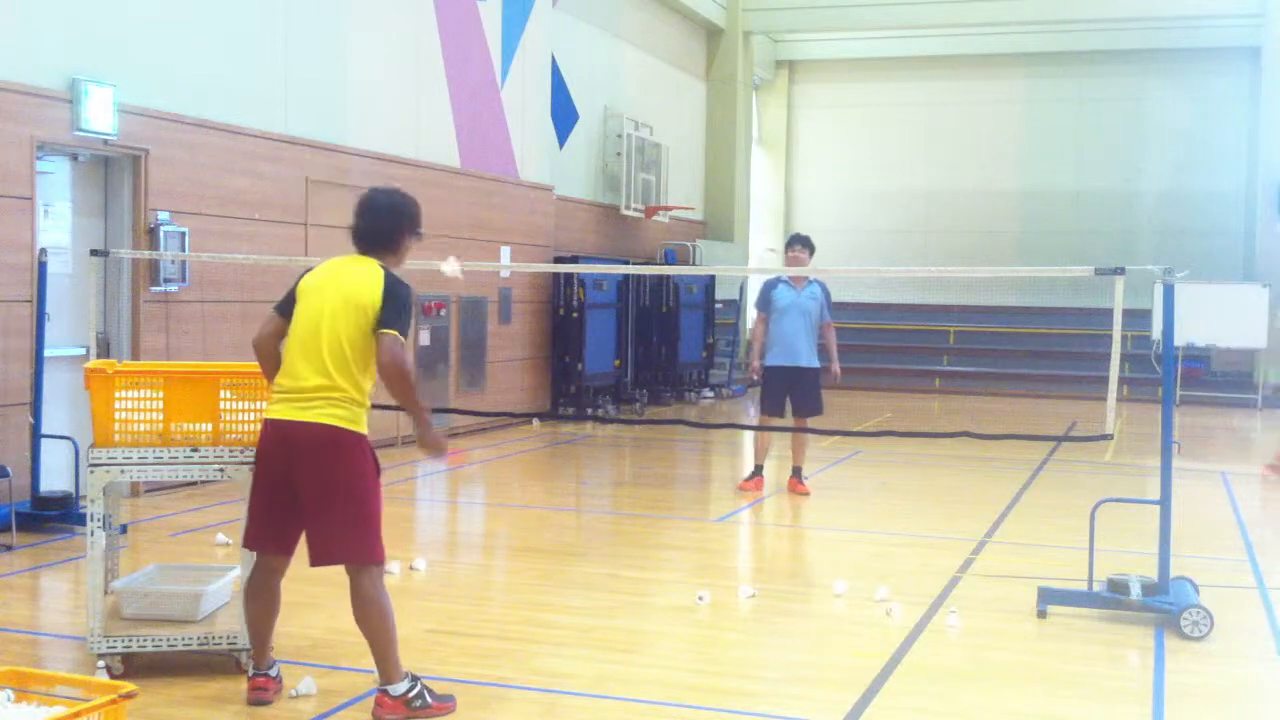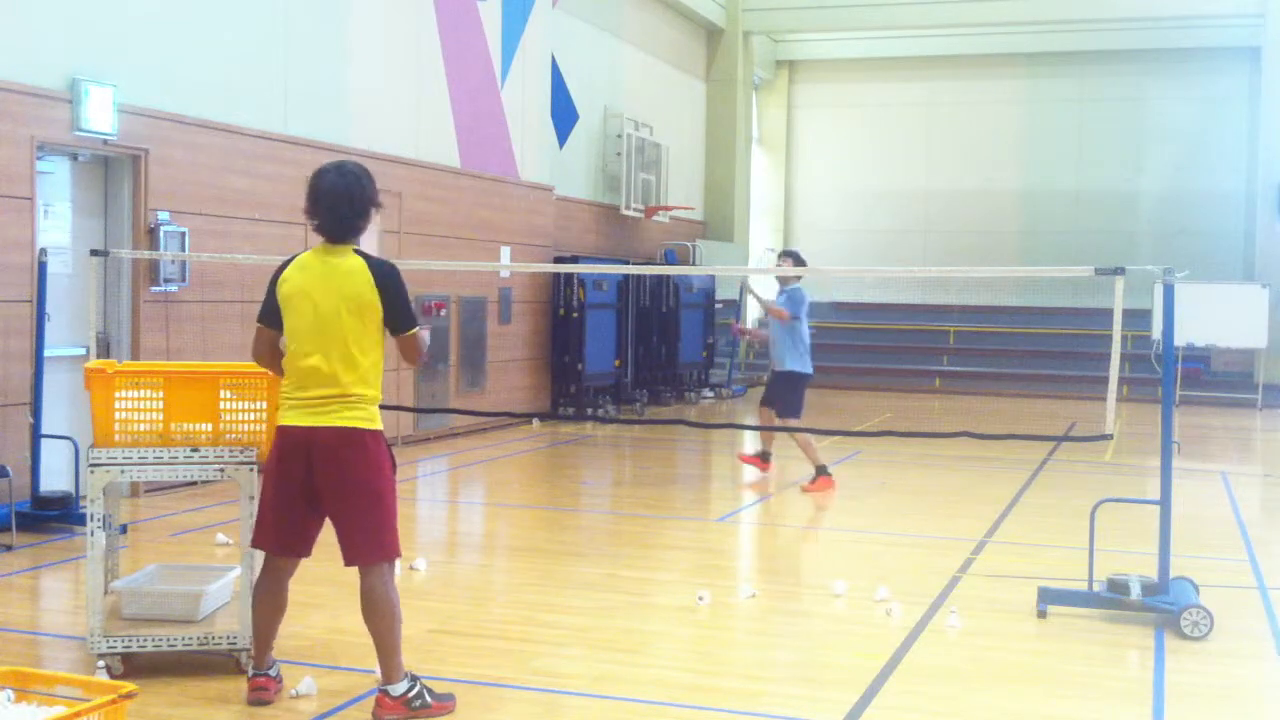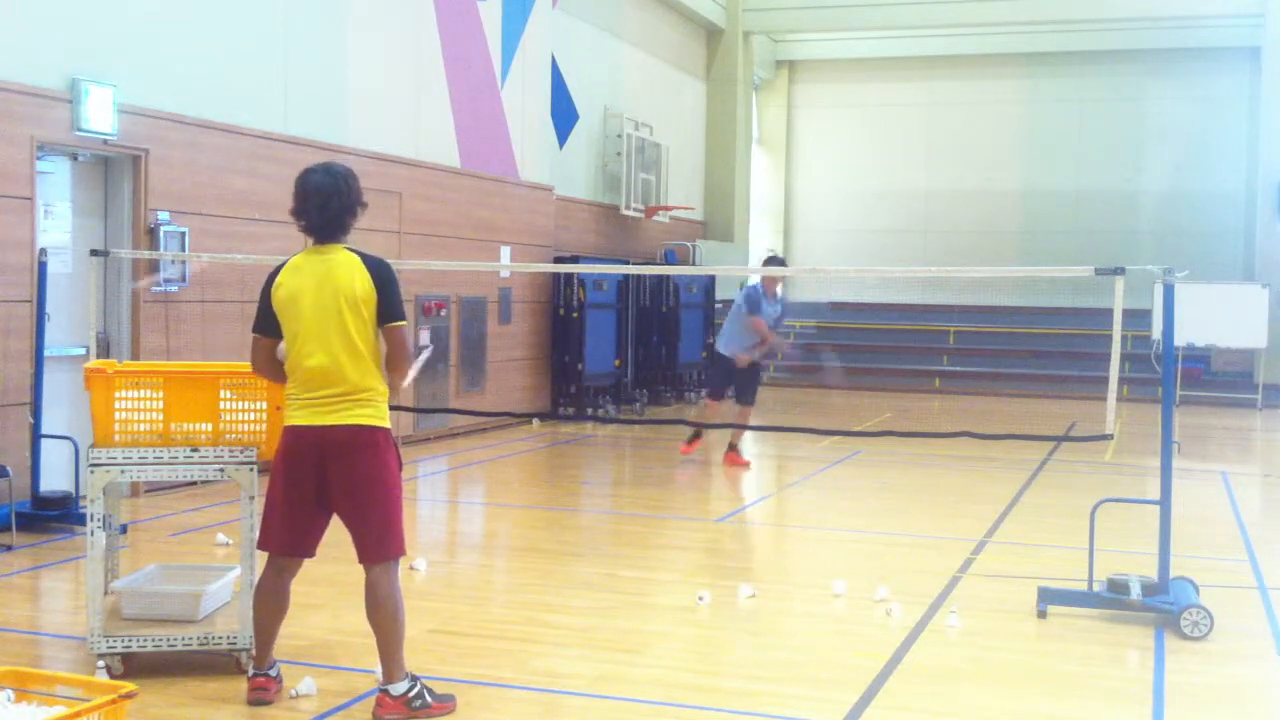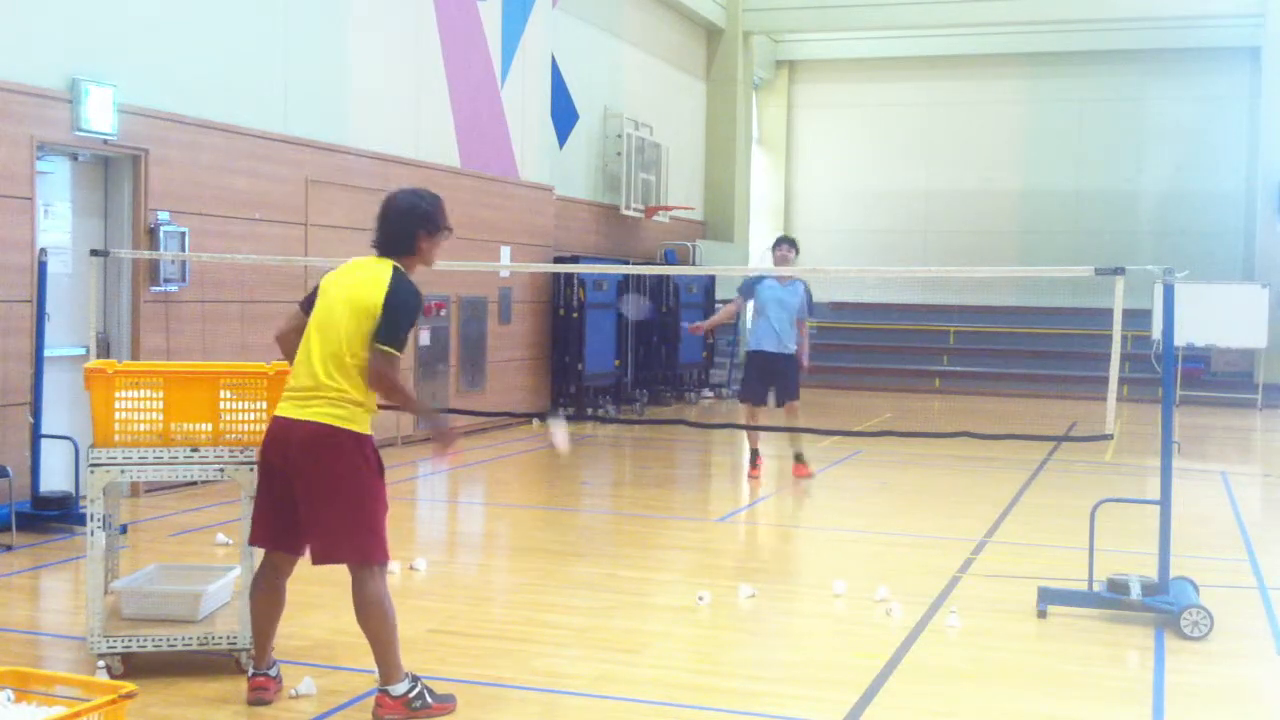
dt=1s
person 1, frame 1
left shoulder: (315, 274)
right shoulder: (391, 287)
left elbow: (263, 342)
right elbow: (391, 361)
right wrist: (424, 426)
left hip: (279, 426)
right hip: (335, 431)
left knee: (269, 558)
right knee: (364, 567)
left ankle: (261, 672)
person 1, frame 2
left shoulder: (288, 272)
right shoulder: (379, 274)
left elbow: (263, 352)
right elbow: (414, 353)
left hip: (294, 431)
right hip: (353, 433)
left knee: (278, 560)
right knee: (375, 565)
left ankle: (261, 673)
person 1, frame 3
left shoulder: (281, 277)
right shoulder: (372, 271)
left elbow: (262, 362)
right elbow: (401, 355)
right wrist: (386, 384)
left hip: (301, 432)
right hip: (361, 431)
left knee: (282, 560)
right knee: (380, 564)
left ankle: (261, 673)
person 1, frame 4
left shoulder: (341, 272)
right shoulder: (401, 292)
left elbow: (286, 338)
right elbow: (377, 373)
right wrist: (430, 418)
left hip: (286, 424)
right hip: (338, 433)
left knee: (277, 557)
right knee: (367, 565)
left ankle: (261, 672)
person 2, frame 1
left shoulder: (820, 290)
right shoulder: (771, 286)
left elbow: (827, 328)
right elbow: (761, 323)
left wrist: (834, 361)
right wrist: (755, 357)
left hip: (807, 366)
right hip: (775, 364)
left knee: (801, 421)
right knee: (766, 419)
left ankle: (796, 476)
right ankle: (757, 473)
person 2, frame 2
left shoulder: (795, 294)
right shoulder: (782, 295)
left elbow: (783, 315)
left wrist: (756, 294)
right wrist: (749, 333)
left hip: (794, 370)
right hip: (782, 368)
left knee: (790, 422)
right knee: (766, 410)
left ankle: (823, 474)
right ankle: (764, 457)
person 2, frame 3
left shoulder: (779, 306)
right shoulder: (751, 293)
left elbow: (767, 340)
right elbow: (759, 329)
left wrist: (751, 355)
right wrist: (775, 342)
left hip: (750, 361)
right hip: (725, 354)
left knee: (745, 408)
right knee: (711, 402)
left ankle: (732, 450)
right ankle: (695, 435)
person 2, frame 4
left shoulder: (801, 288)
right shoulder: (758, 282)
left elbow: (803, 324)
right elbow: (733, 307)
left wrist: (804, 354)
right wrist: (706, 325)
left hip: (787, 355)
right hip: (758, 353)
left knee: (792, 407)
right knee: (753, 408)
left ankle: (799, 461)
right ankle: (754, 458)
